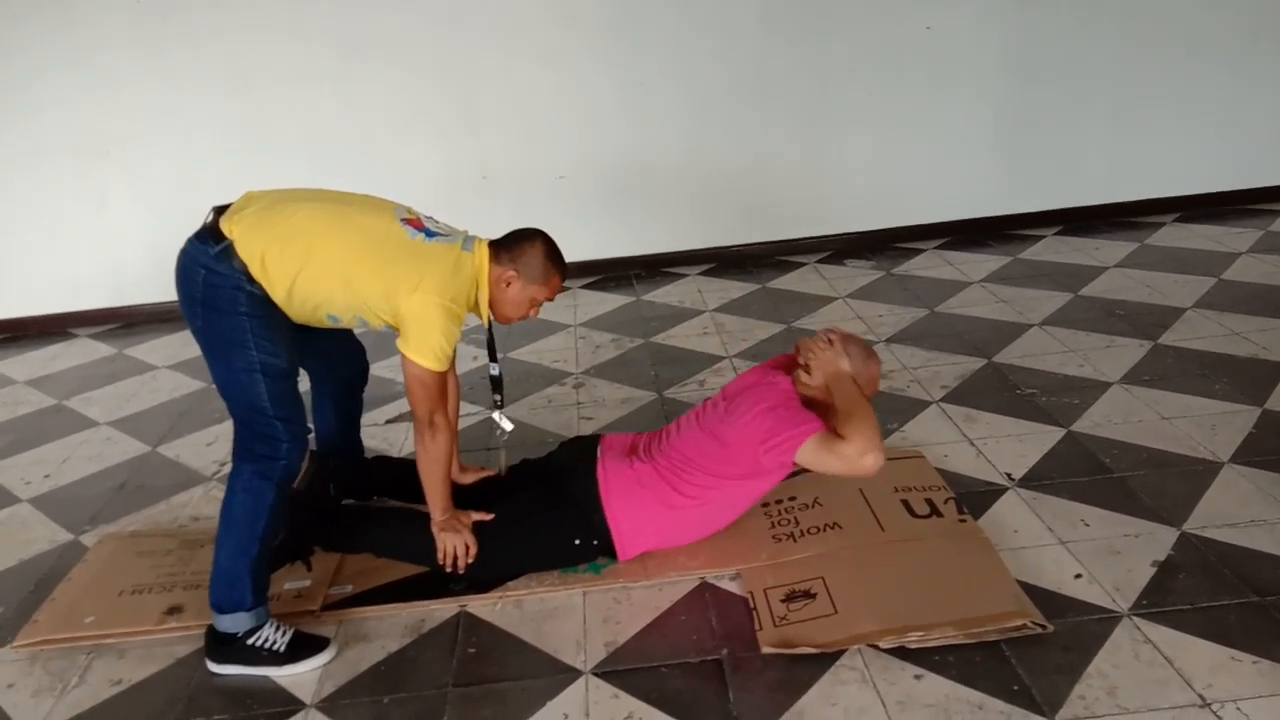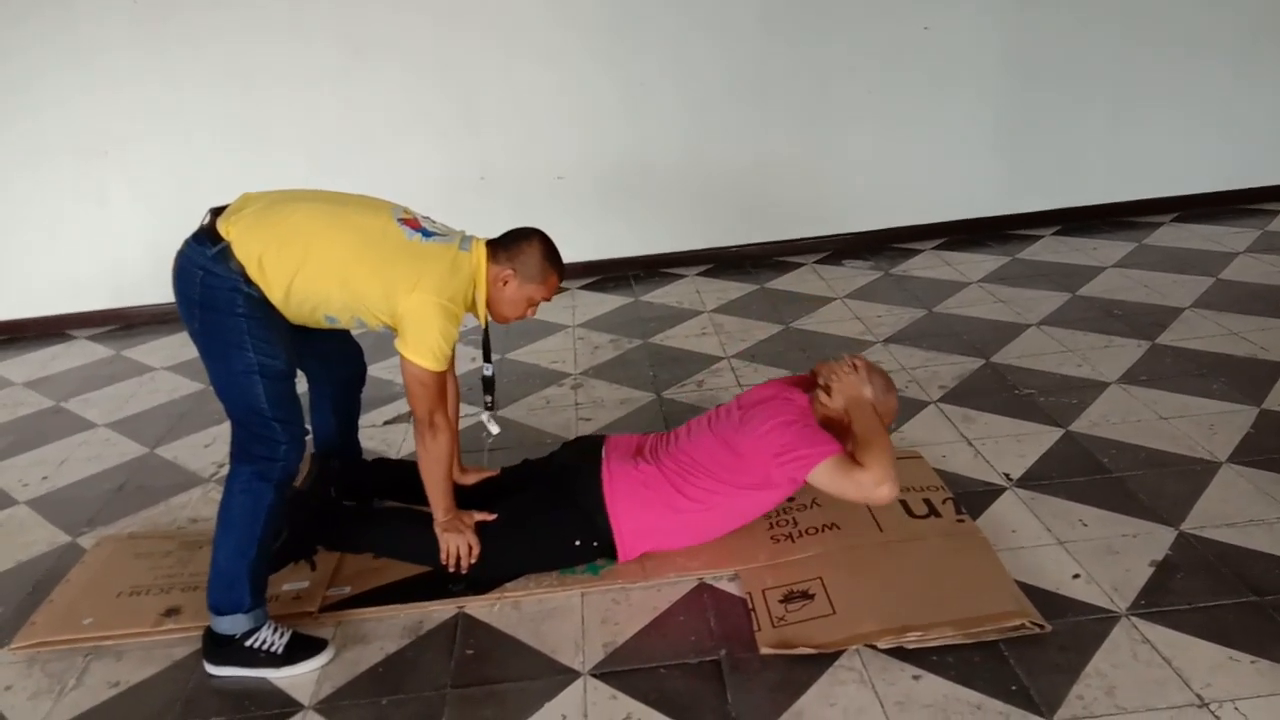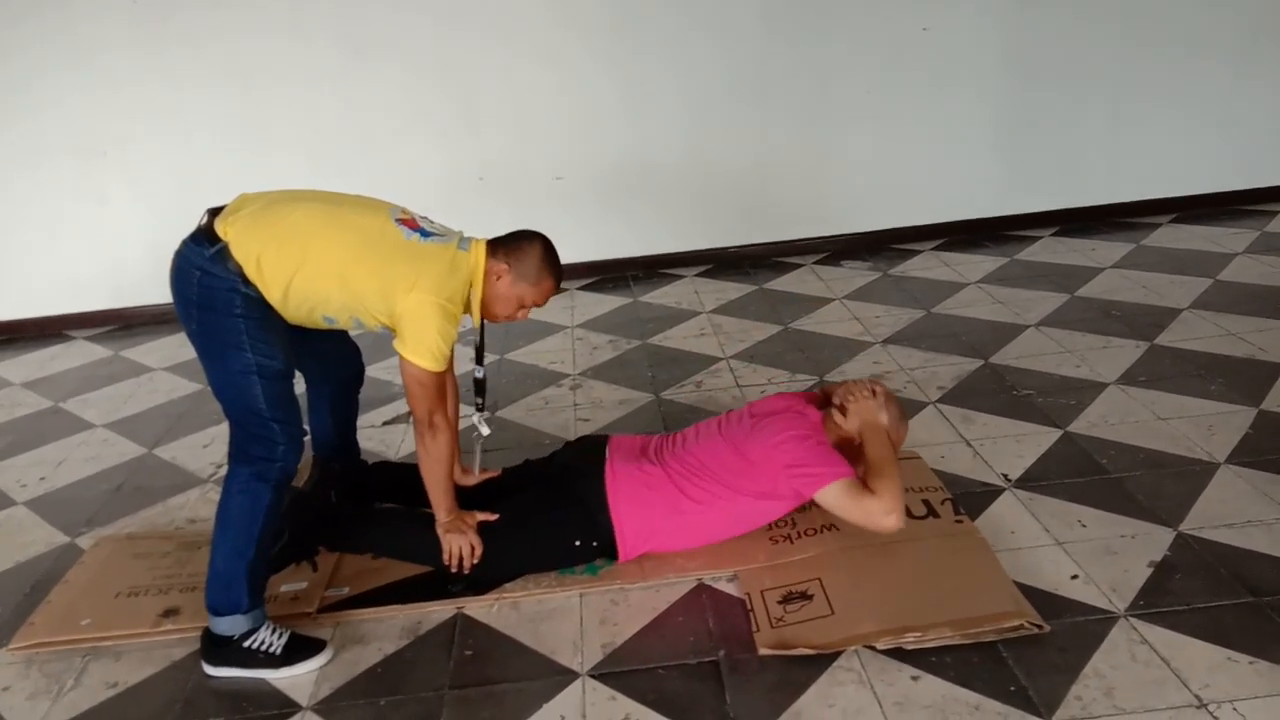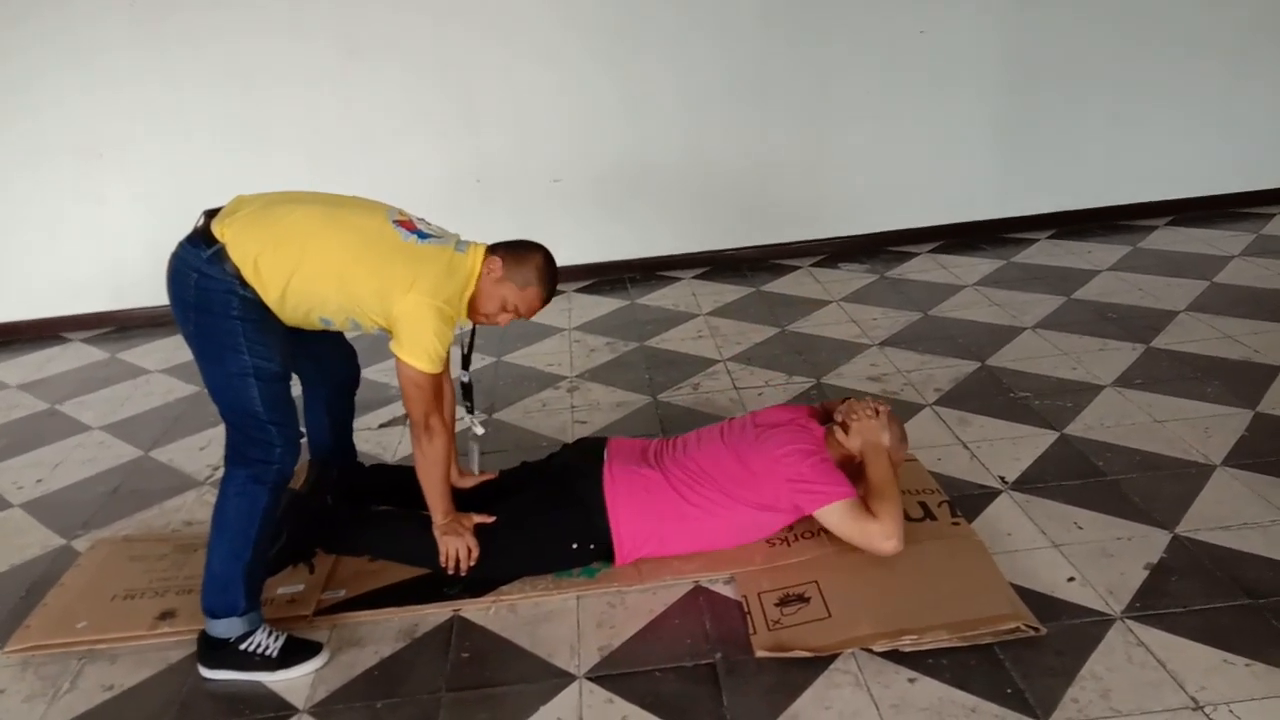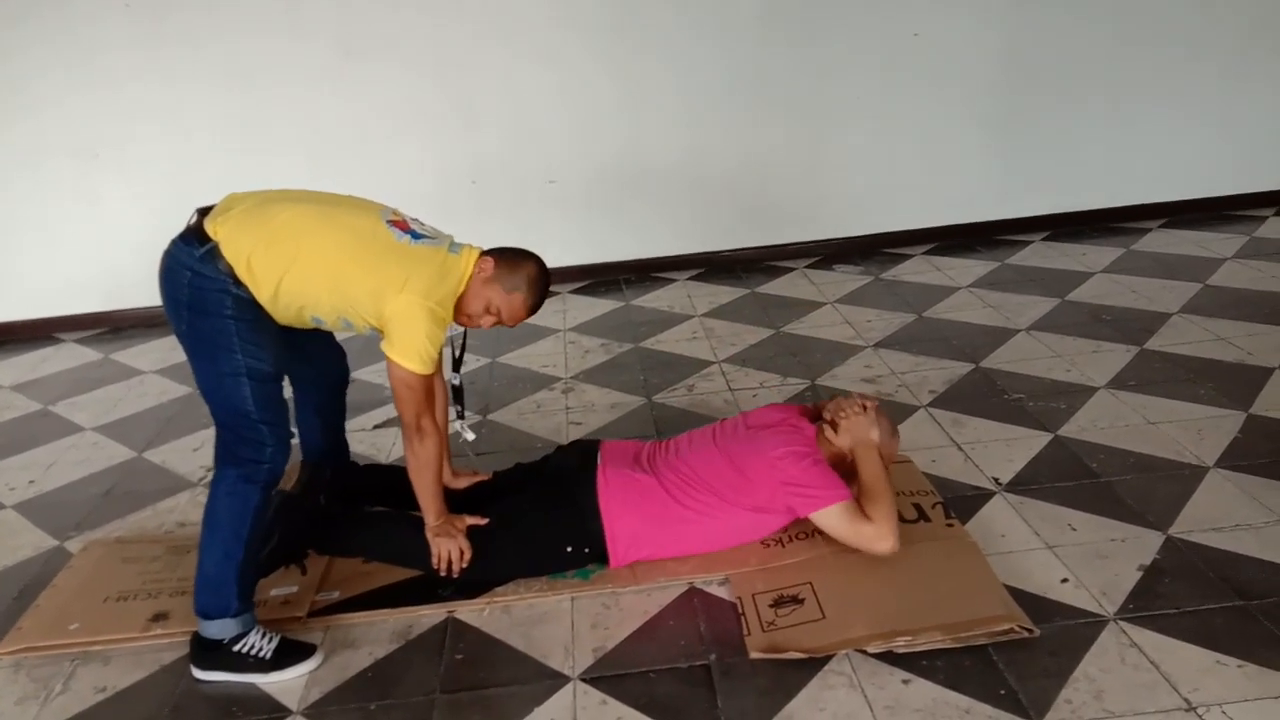
dt=0.1s
person 1, frame 1
left shoulder: (778, 375)
right shoulder: (780, 416)
left elbow: (810, 358)
right elbow: (863, 455)
right wrist: (840, 376)
left hip: (596, 465)
right hip: (595, 521)
left knee: (468, 496)
left ankle: (340, 480)
right ankle: (314, 523)
person 1, frame 2
left shoulder: (789, 392)
right shoulder: (795, 433)
left elbow: (818, 378)
right elbow: (878, 484)
right wrist: (860, 406)
left hip: (596, 465)
right hip: (595, 518)
left knee: (469, 498)
left ankle: (339, 483)
right ankle: (317, 522)
person 1, frame 3
left shoulder: (801, 404)
right shoulder: (804, 447)
right elbow: (887, 513)
left wrist: (850, 405)
right wrist: (872, 425)
left hip: (601, 465)
right hip: (600, 520)
left knee: (471, 499)
left ankle: (342, 484)
right ankle: (321, 522)
person 1, frame 4
left shoulder: (800, 420)
right shoulder: (806, 464)
right elbow: (884, 537)
left wrist: (857, 430)
right wrist: (874, 452)
left hip: (598, 467)
right hip: (597, 521)
left knee: (471, 500)
left ankle: (340, 486)
right ankle: (314, 525)
person 1, frame 5
left shoulder: (792, 419)
right shoulder: (800, 465)
right elbow: (881, 538)
left wrist: (842, 415)
right wrist: (867, 449)
left hip: (592, 469)
right hip: (590, 524)
left knee: (463, 501)
left ankle: (334, 487)
right ankle: (308, 526)
person 2, frame 1
left shoulder: (459, 259)
right shoulder: (437, 297)
left elbow: (443, 375)
right elbow: (430, 420)
left wrist: (453, 467)
right wrist: (443, 518)
left hip: (255, 246)
right hip: (225, 276)
left knee: (343, 369)
right knee: (276, 447)
right ankle: (236, 627)
person 2, frame 2
left shoulder: (457, 258)
right shoulder: (435, 297)
left elbow: (442, 377)
right elbow: (431, 421)
left wrist: (454, 469)
right wrist: (445, 518)
left hip: (254, 246)
right hip: (222, 278)
left knee: (341, 370)
right knee: (273, 449)
right ankle: (234, 629)
person 2, frame 3
left shoulder: (454, 259)
right shoulder: (433, 297)
left elbow: (442, 378)
right elbow: (431, 421)
left wrist: (454, 470)
right wrist: (447, 518)
left hip: (251, 247)
right hip: (220, 279)
left knee: (339, 372)
right knee: (272, 450)
right ankle: (232, 630)
person 2, frame 4
left shoulder: (451, 264)
right shoulder: (429, 298)
left elbow: (438, 380)
right elbow: (427, 423)
left wrist: (452, 472)
right wrist: (444, 520)
left hip: (251, 248)
right hip: (217, 279)
left knee: (335, 373)
right knee: (267, 452)
right ankle: (229, 633)
person 2, frame 5
left shoulder: (444, 264)
right shoulder: (421, 299)
left elbow: (430, 381)
right elbow: (419, 424)
left wrist: (445, 472)
right wrist: (436, 522)
left hip: (243, 249)
right hip: (211, 277)
left knee: (324, 374)
right knee: (258, 452)
right ankle: (222, 634)
